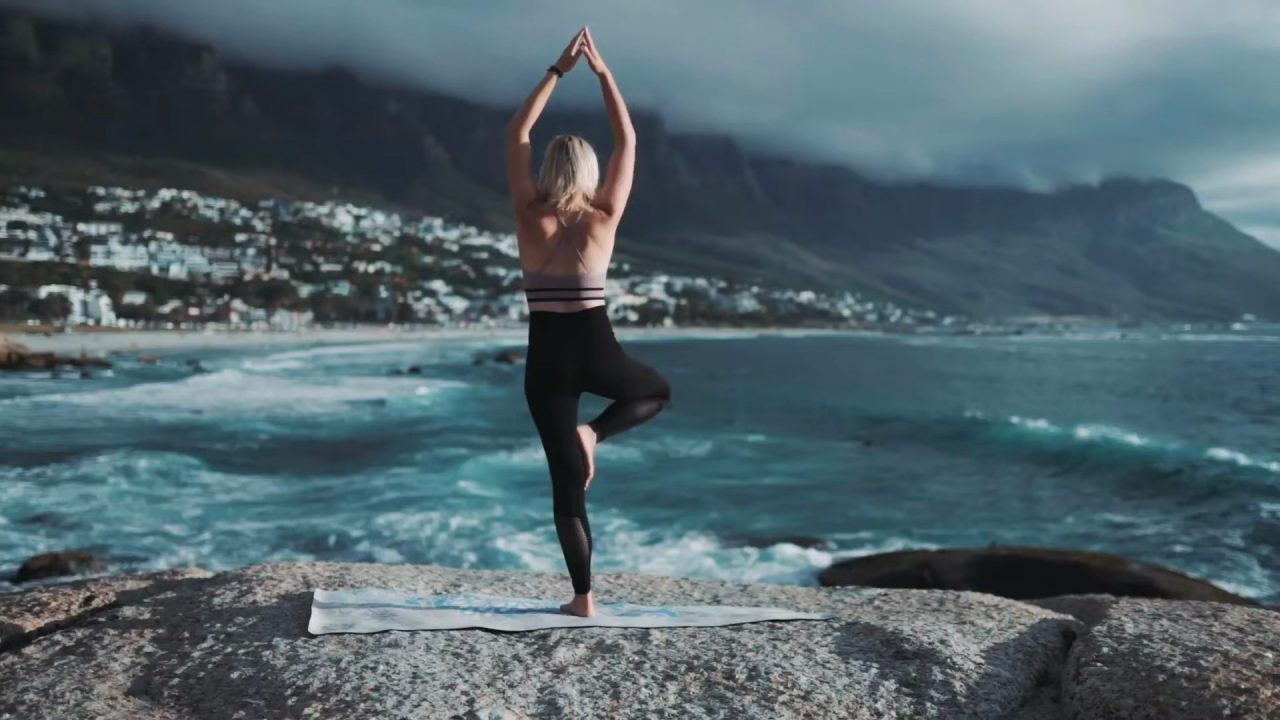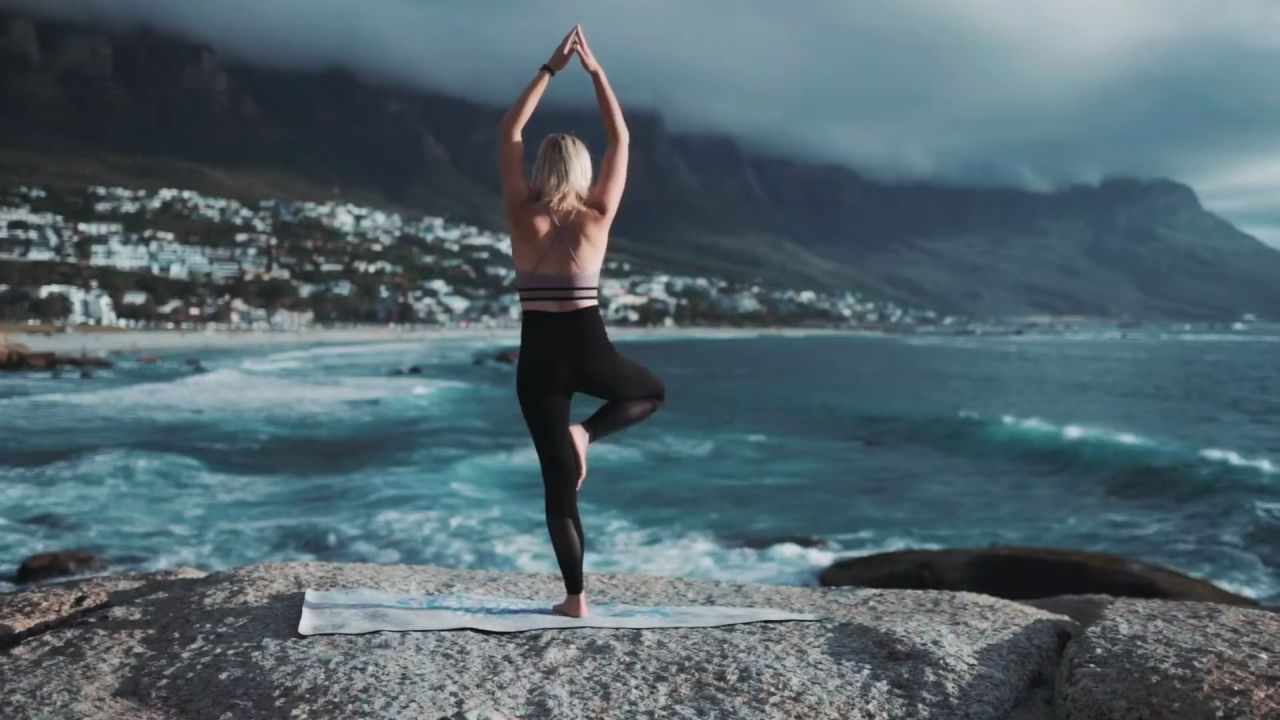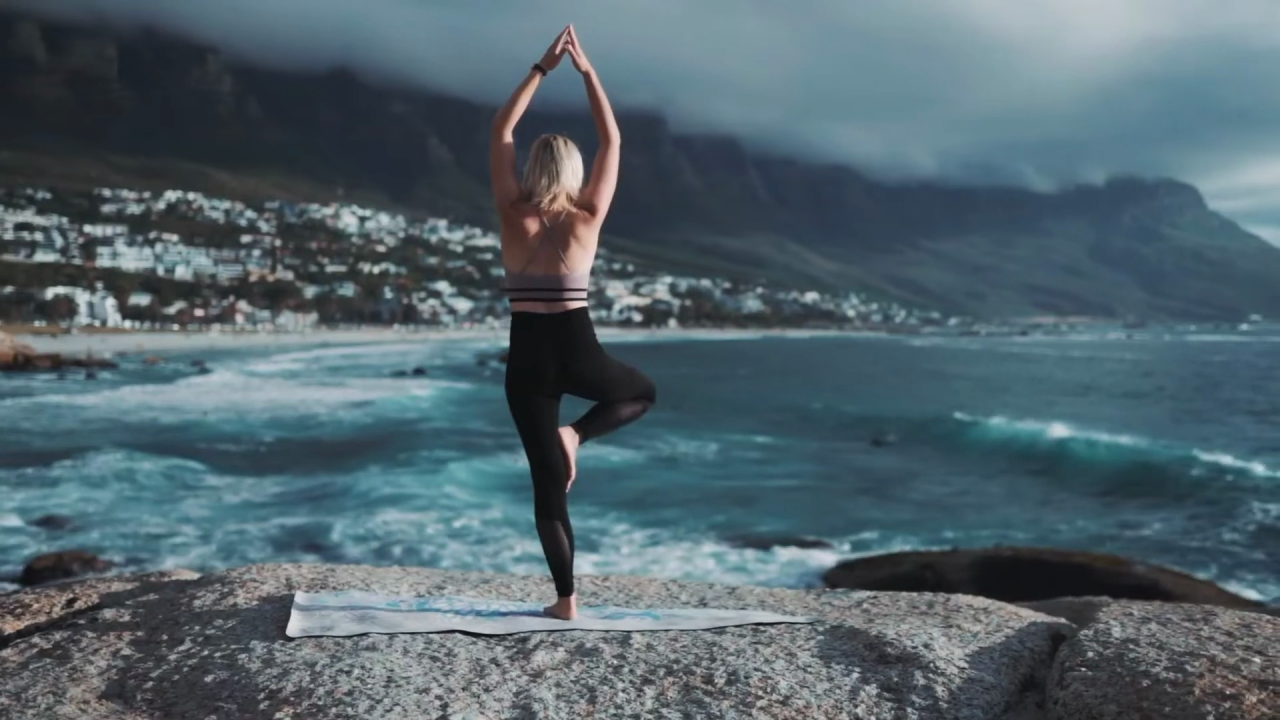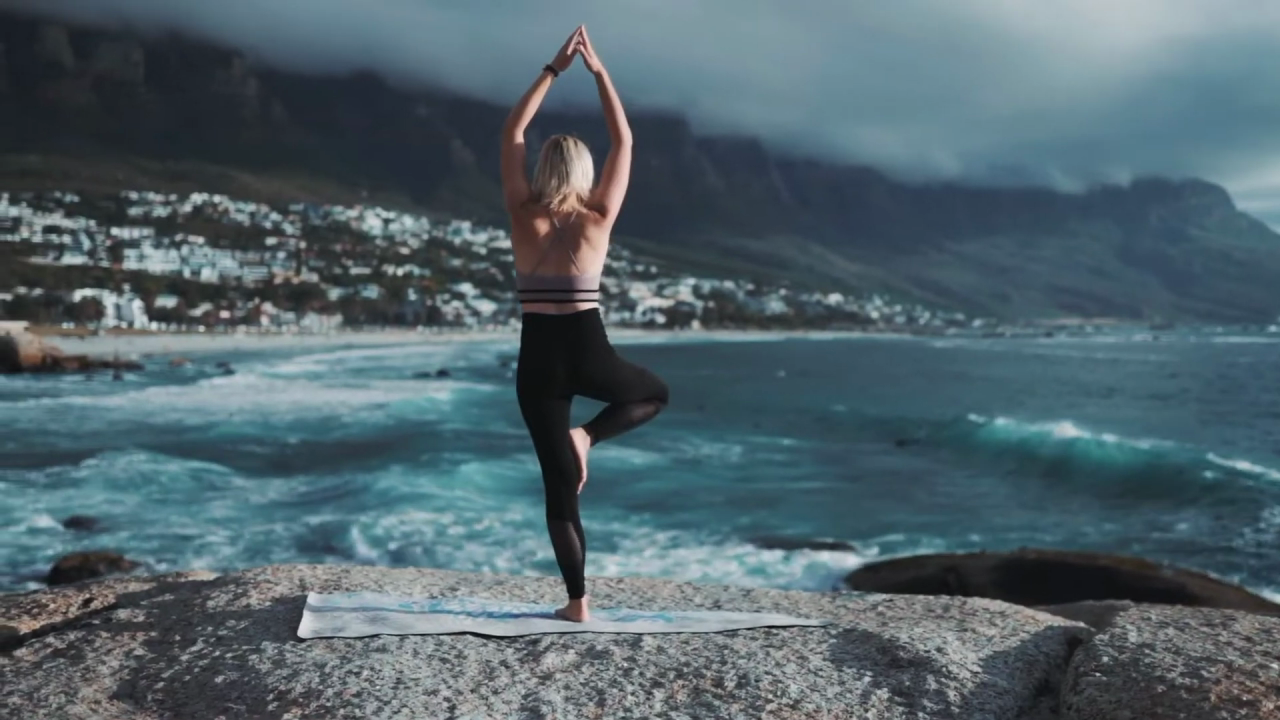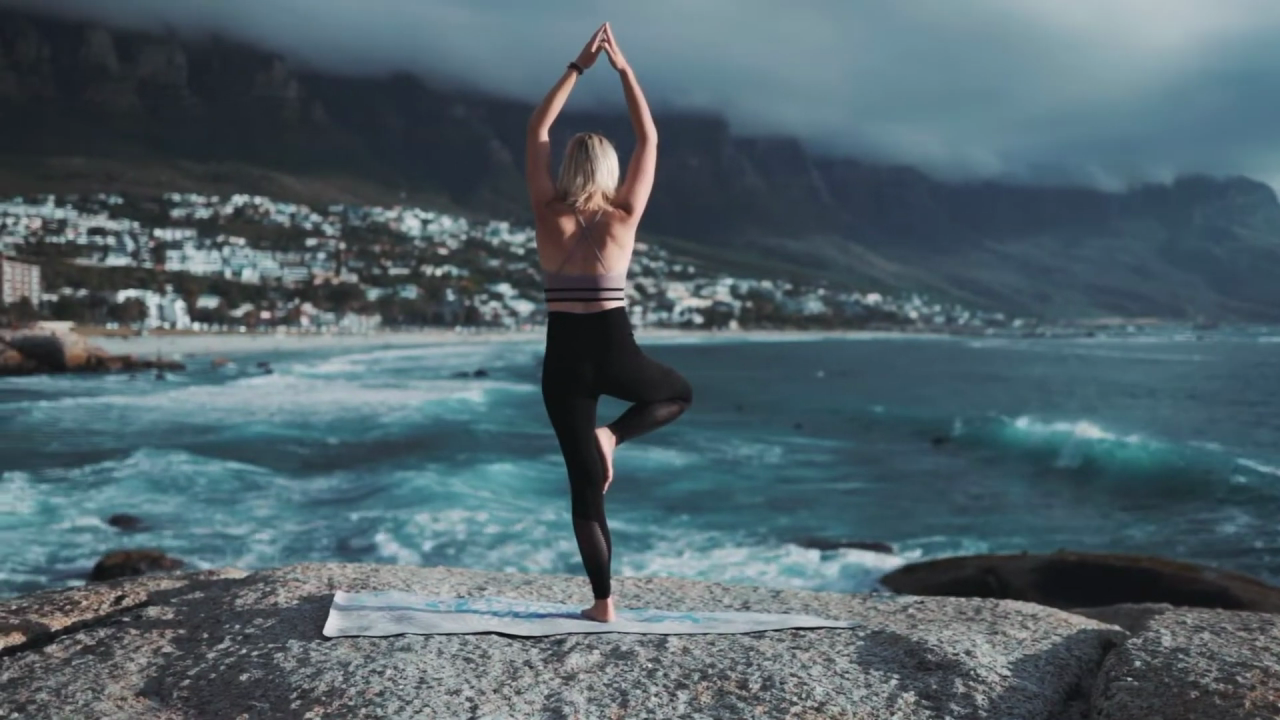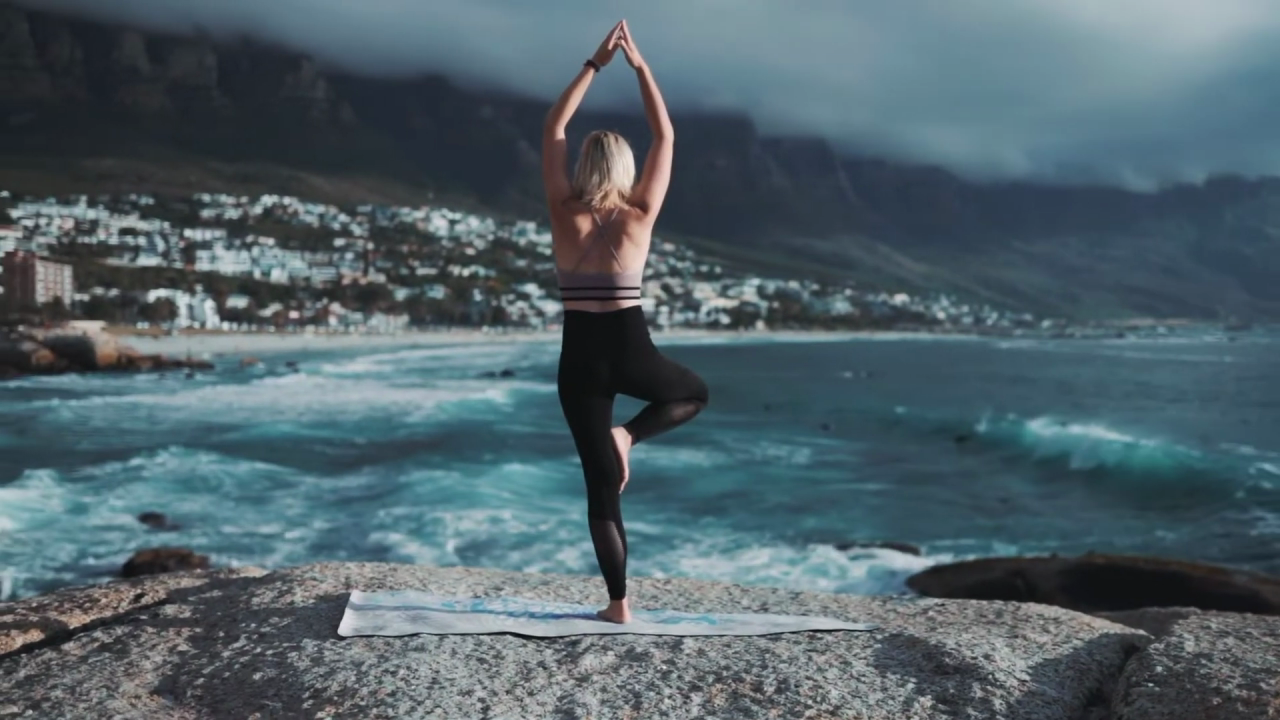
dt=0.4s
person 1, frame 1
left shoulder: (529, 216)
right shoulder: (604, 218)
left elbow: (517, 134)
right elbow: (627, 140)
left wrist: (558, 69)
right wrist: (601, 70)
left hip: (547, 359)
right hip: (596, 353)
left knee: (566, 483)
right knee: (657, 390)
left ankle: (583, 598)
right ankle: (594, 433)
person 1, frame 2
left shoulder: (522, 216)
right shoulder: (598, 218)
left elbow: (510, 132)
right elbow: (621, 139)
left wrist: (550, 68)
right wrist: (595, 69)
left hip: (539, 357)
right hip: (589, 351)
left knee: (559, 484)
right knee: (652, 391)
left ankle: (576, 599)
right ankle: (586, 433)
person 1, frame 3
left shoulder: (512, 215)
right shoulder: (588, 217)
left elbow: (501, 132)
right elbow: (612, 139)
left wrist: (542, 68)
right wrist: (585, 68)
left hip: (527, 359)
right hip: (577, 353)
left knee: (547, 486)
right knee: (642, 391)
left ankle: (565, 600)
right ankle: (576, 434)
person 1, frame 4
left shoulder: (522, 217)
right shoulder: (598, 219)
left elbow: (512, 133)
right elbow: (624, 140)
left wrist: (553, 69)
right wrist: (597, 69)
left hip: (538, 360)
right hip: (588, 354)
left knee: (559, 487)
right knee: (655, 393)
left ankle: (577, 604)
right ankle: (587, 436)
person 1, frame 5
left shoulder: (548, 215)
right shoulder: (624, 217)
left elbow: (537, 131)
right elbow: (649, 137)
left wrist: (579, 66)
right wrist: (621, 66)
left hip: (564, 360)
right hip: (615, 354)
left knee: (584, 488)
right knee: (679, 392)
left ankle: (602, 604)
right ankle: (613, 435)
person 1, frame 6
left shoulder: (564, 214)
right shoulder: (640, 216)
left elbow: (553, 129)
right elbow: (666, 136)
left wrist: (595, 64)
right wrist: (639, 64)
left hip: (580, 359)
right hip: (630, 353)
left knee: (601, 488)
right knee: (695, 393)
left ankle: (618, 605)
right ankle: (629, 435)
